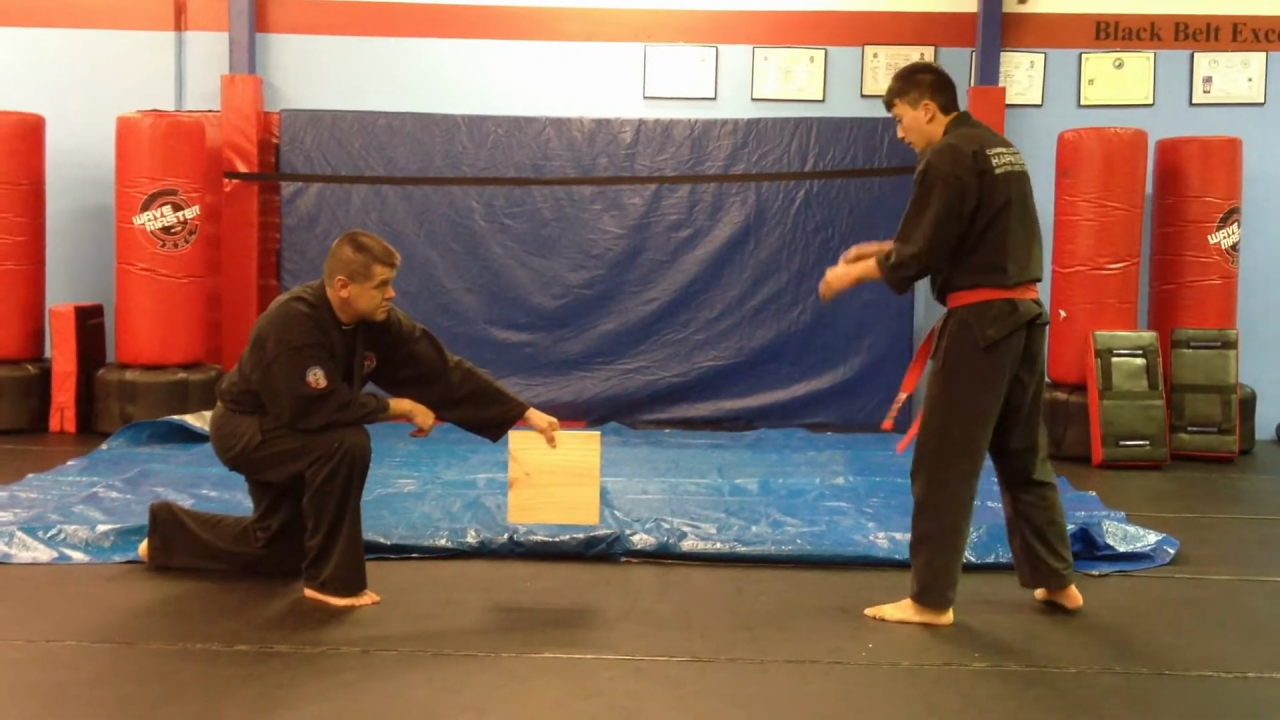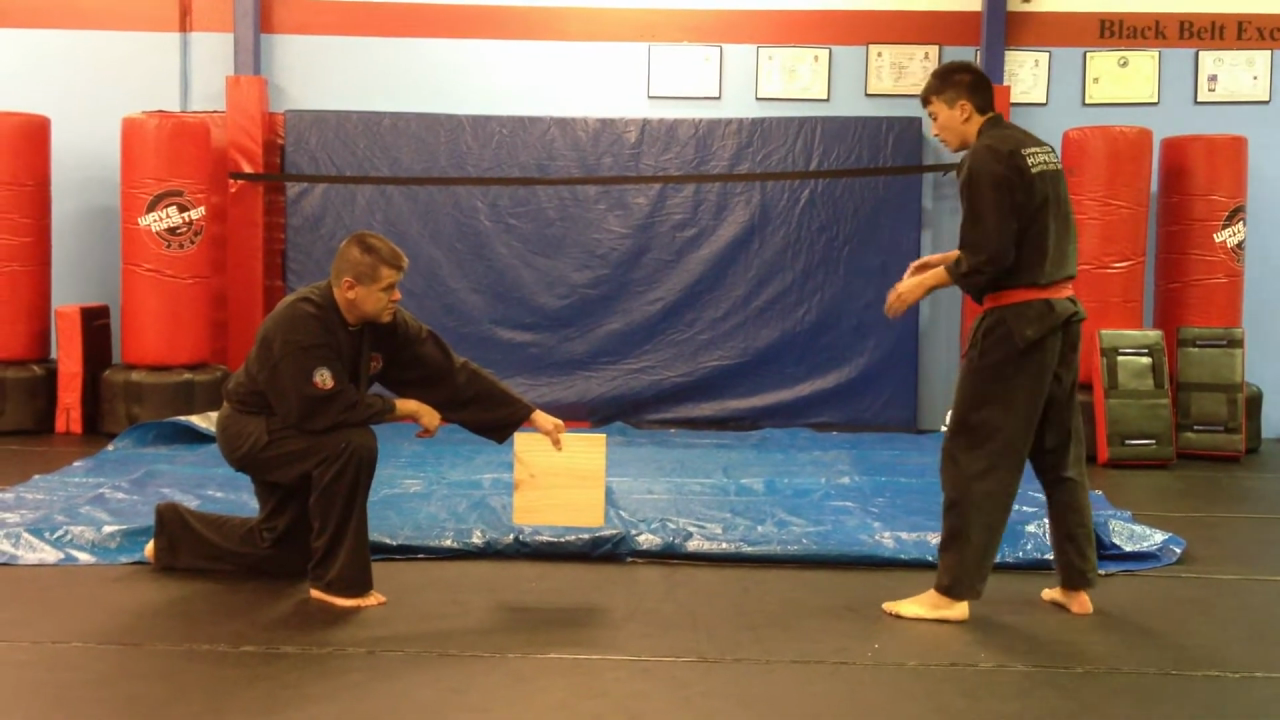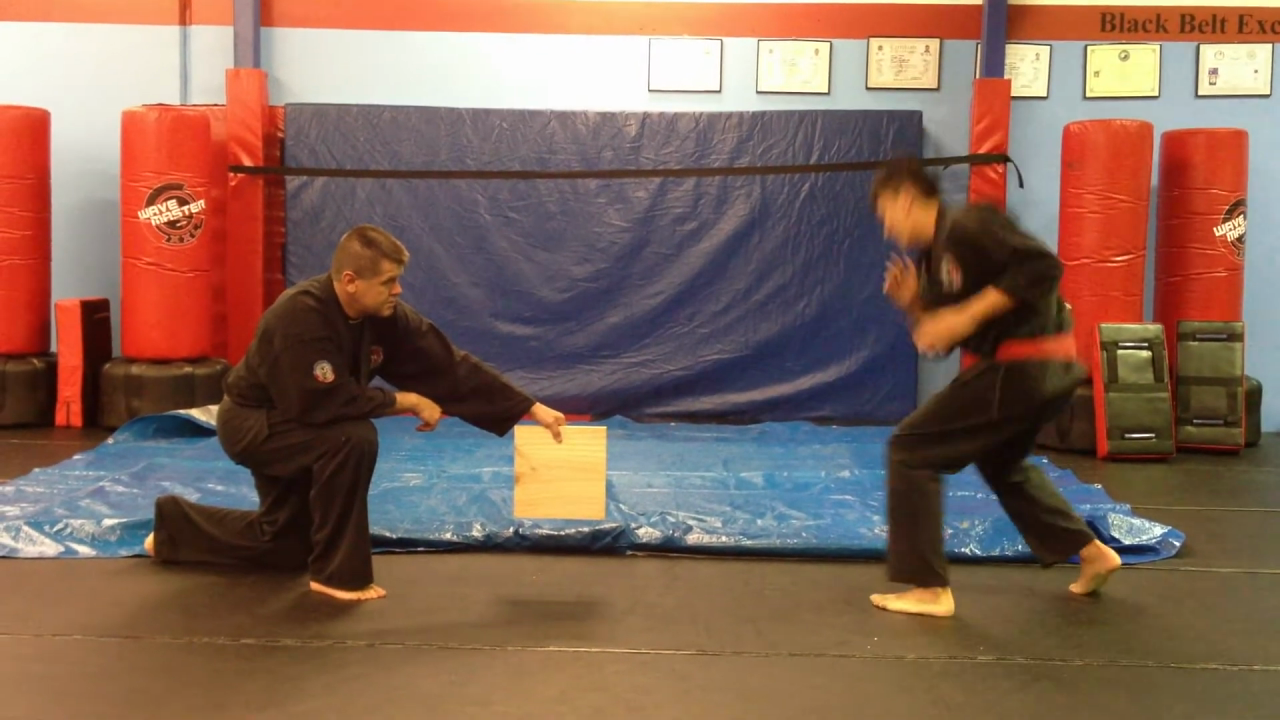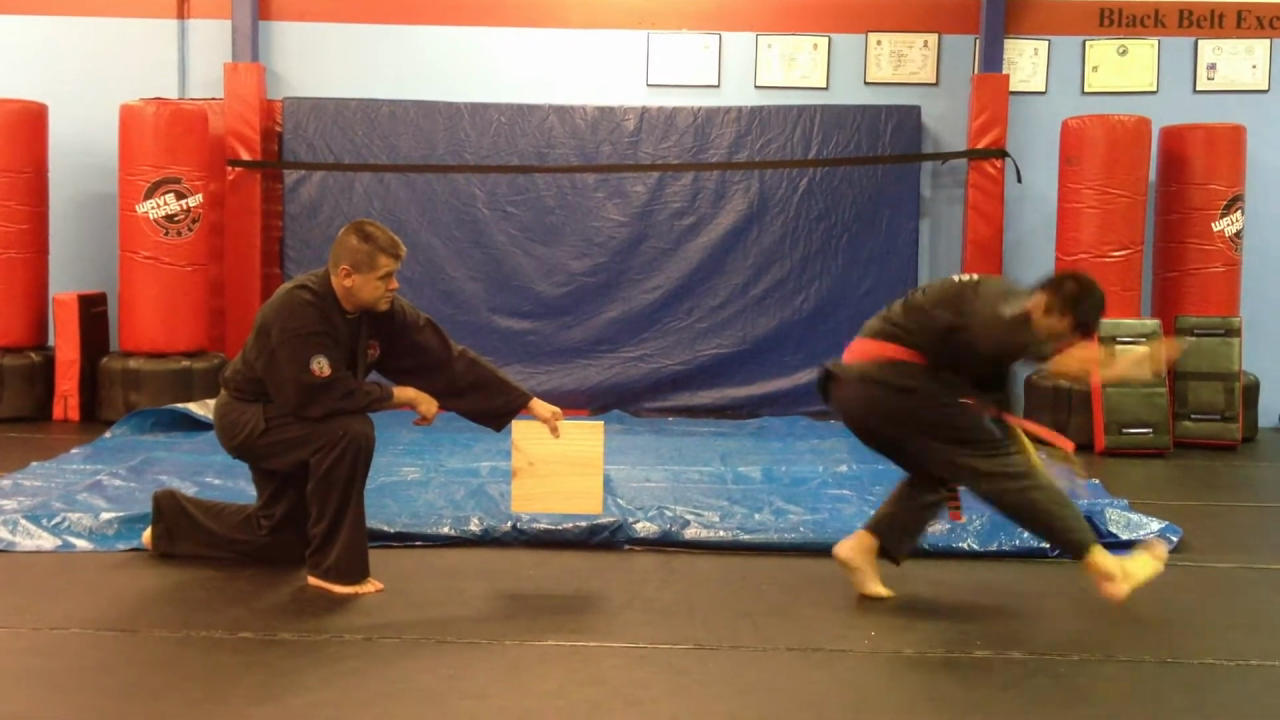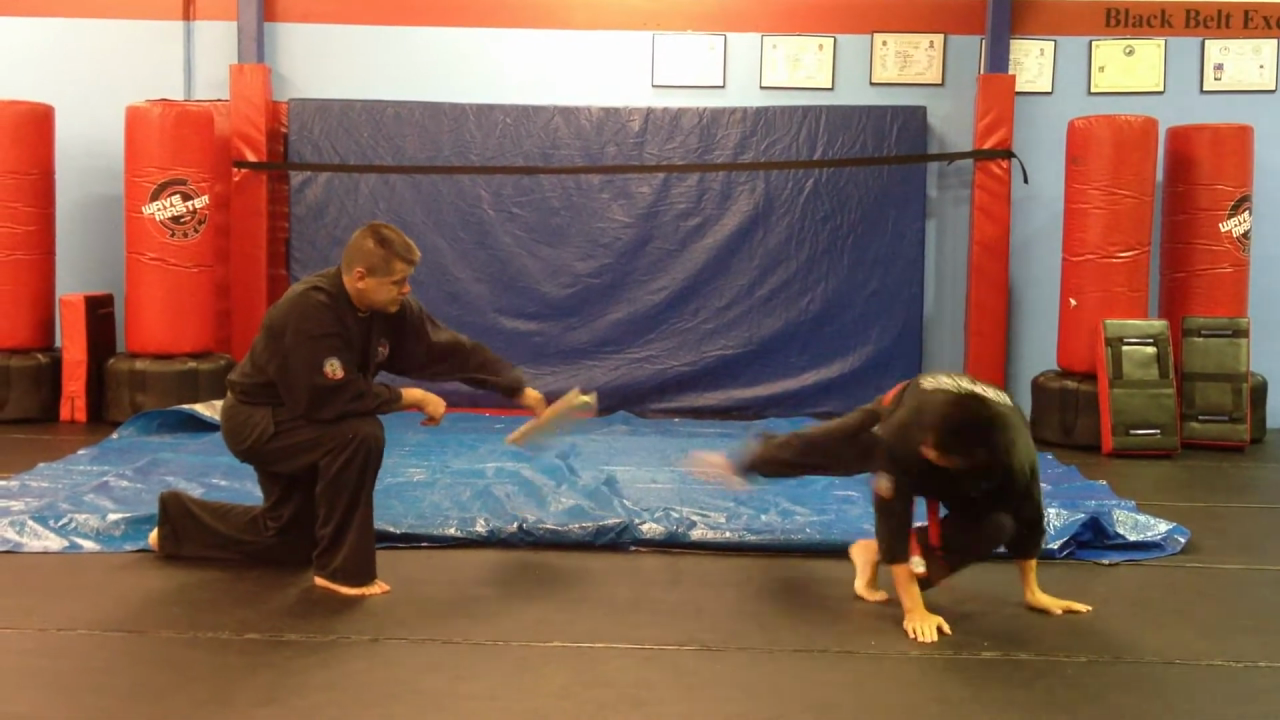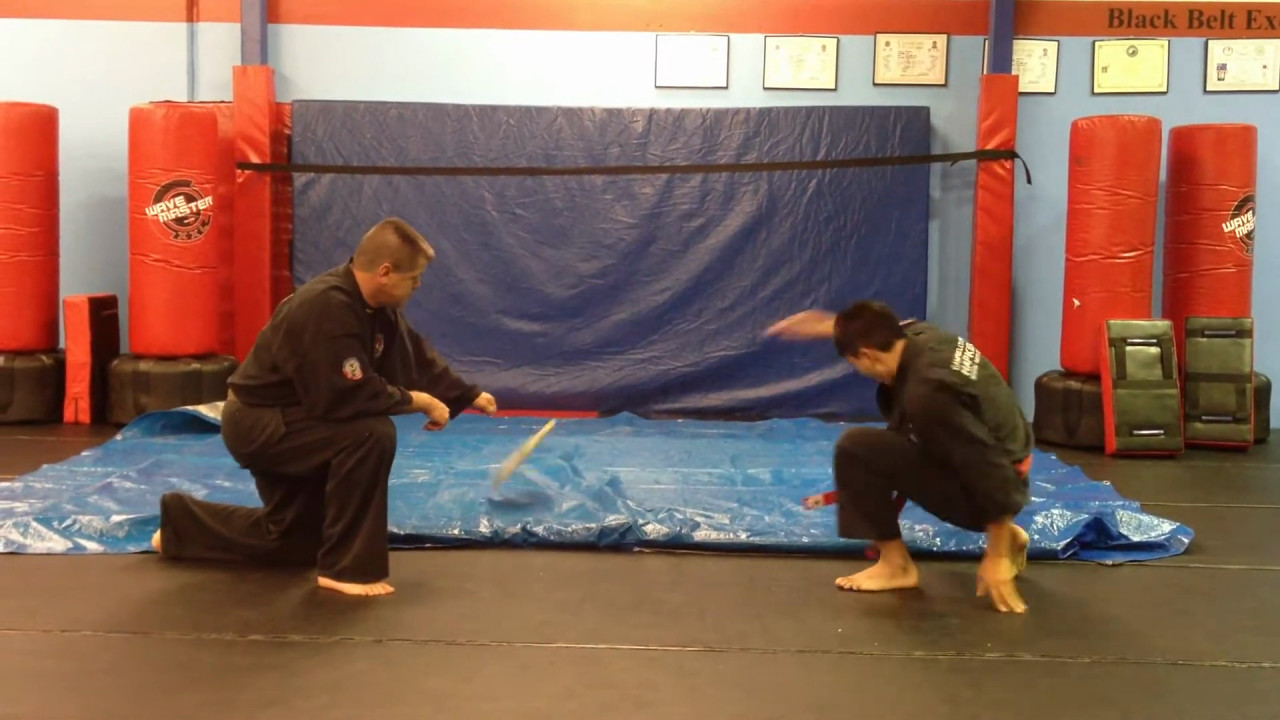
dt=0.4s
person 1, frame 1
left shoulder: (947, 159)
right shoulder: (1001, 149)
left elbow: (922, 251)
left wrist: (854, 274)
right wrist: (886, 249)
left hip: (980, 320)
right hip: (1023, 313)
left knee: (944, 460)
right knee: (1024, 455)
left ankle: (931, 598)
right ankle: (1057, 580)
person 1, frame 2
left shoulder: (986, 159)
right shoulder: (1035, 148)
left elbow: (990, 258)
left wrist: (927, 281)
right wrist: (949, 258)
left hip: (1017, 320)
right hip: (1058, 312)
left knee: (975, 453)
right knee: (1060, 454)
left ankle: (953, 591)
right ankle: (1075, 585)
person 1, frame 3
left shoulder: (969, 226)
right shoulder: (934, 256)
left elbow: (1040, 266)
right elbow: (940, 338)
left wrist: (968, 315)
right wrist: (914, 306)
left hip: (1023, 369)
right hip: (1048, 369)
left knee: (911, 452)
right knee: (1000, 463)
left ankle: (928, 588)
right ankle: (1091, 552)
person 1, frame 4
right shoulder: (1004, 304)
left elbow: (987, 395)
right wrist: (1102, 366)
left hip: (858, 383)
right hip: (892, 376)
left knee: (935, 473)
right knee: (1007, 469)
left ankle: (865, 546)
right ankle: (1101, 565)
person 1, frame 5
left shoulder: (1014, 457)
right shoulder: (907, 424)
left elbow: (1028, 517)
right elbow: (892, 514)
left wrist: (1033, 590)
right wrist: (913, 607)
right hip: (904, 429)
left knee: (998, 525)
right knee: (799, 453)
left ankle: (877, 553)
right ankle: (736, 466)
person 1, frame 6
left shoulder: (927, 395)
right shoulder: (922, 337)
left elbow: (989, 471)
left wrist: (997, 561)
right wrist: (832, 325)
left knee: (855, 449)
left ankle: (896, 564)
right ankle: (1006, 534)
person 2, frame 1
left shoulder: (377, 320)
right shoulder: (293, 322)
left elbow: (442, 371)
right elbow: (319, 408)
left wrist: (524, 413)
right wrist: (400, 407)
left hip: (287, 429)
right hip: (246, 429)
left knee: (281, 549)
right knee: (346, 445)
left ankle: (167, 532)
right ankle: (330, 579)
person 2, frame 2
left shoulder: (384, 322)
right shoulder: (300, 323)
left elbow: (449, 373)
right elbow: (326, 409)
left wrist: (530, 415)
right wrist: (406, 407)
left hip: (293, 429)
right hip: (252, 429)
left knee: (287, 551)
right knee: (353, 445)
left ankle: (173, 533)
right ankle: (336, 579)
person 2, frame 3
left shoulder: (384, 316)
right shoulder: (301, 316)
left elbow: (450, 366)
right elbow: (326, 402)
left wrist: (530, 407)
right wrist: (406, 401)
left hip: (292, 423)
right hip: (253, 423)
left knee: (288, 544)
right knee: (354, 439)
left ankle: (174, 527)
right ankle: (337, 573)
person 2, frame 4
left shoulder: (382, 310)
right shoulder: (297, 309)
left elbow: (448, 361)
right elbow: (321, 396)
left wrist: (528, 403)
right wrist: (403, 395)
left hip: (287, 417)
right hip: (249, 416)
left knee: (284, 537)
right knee: (350, 433)
left ankle: (171, 519)
right ankle: (334, 567)
person 2, frame 5
left shoulder: (390, 309)
right shoulder: (309, 310)
left elbow: (450, 349)
right elbow: (330, 398)
left wrist: (517, 387)
right wrist: (409, 397)
left hip: (293, 420)
right hip: (256, 420)
left knee: (291, 535)
right knee: (359, 434)
left ankle: (179, 519)
right ankle: (340, 569)
person 2, frame 6
left shoulder: (375, 305)
right shoulder: (326, 309)
left elbow: (415, 359)
right elbow: (348, 398)
left wrist: (468, 395)
right wrist: (418, 401)
left hip: (281, 423)
right hip: (258, 422)
left knee: (296, 537)
right knee: (372, 434)
left ankle: (181, 523)
right ankle: (346, 568)
